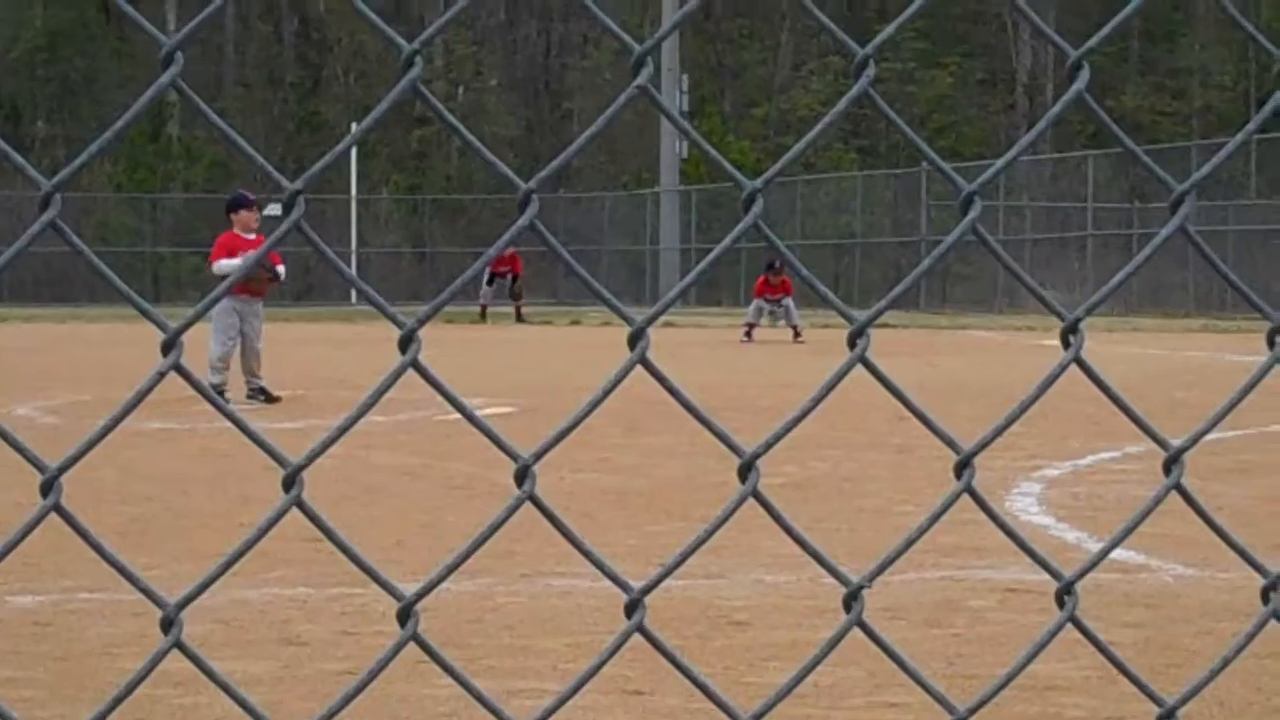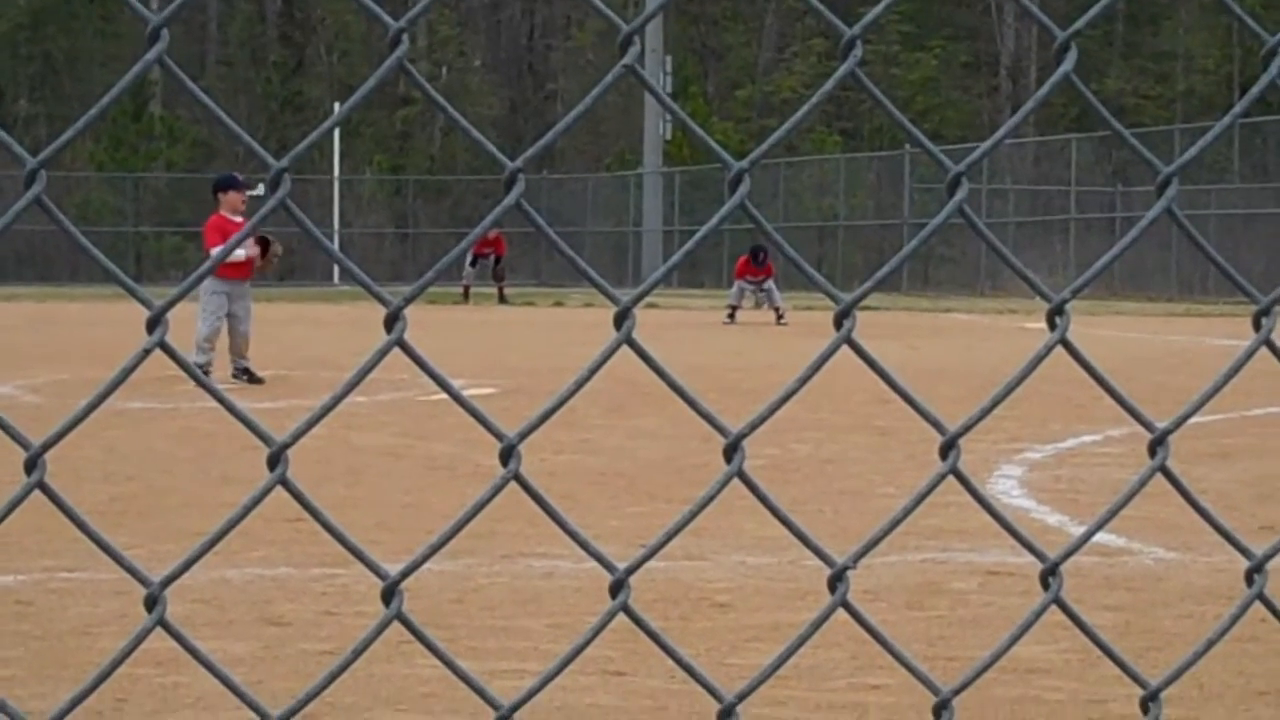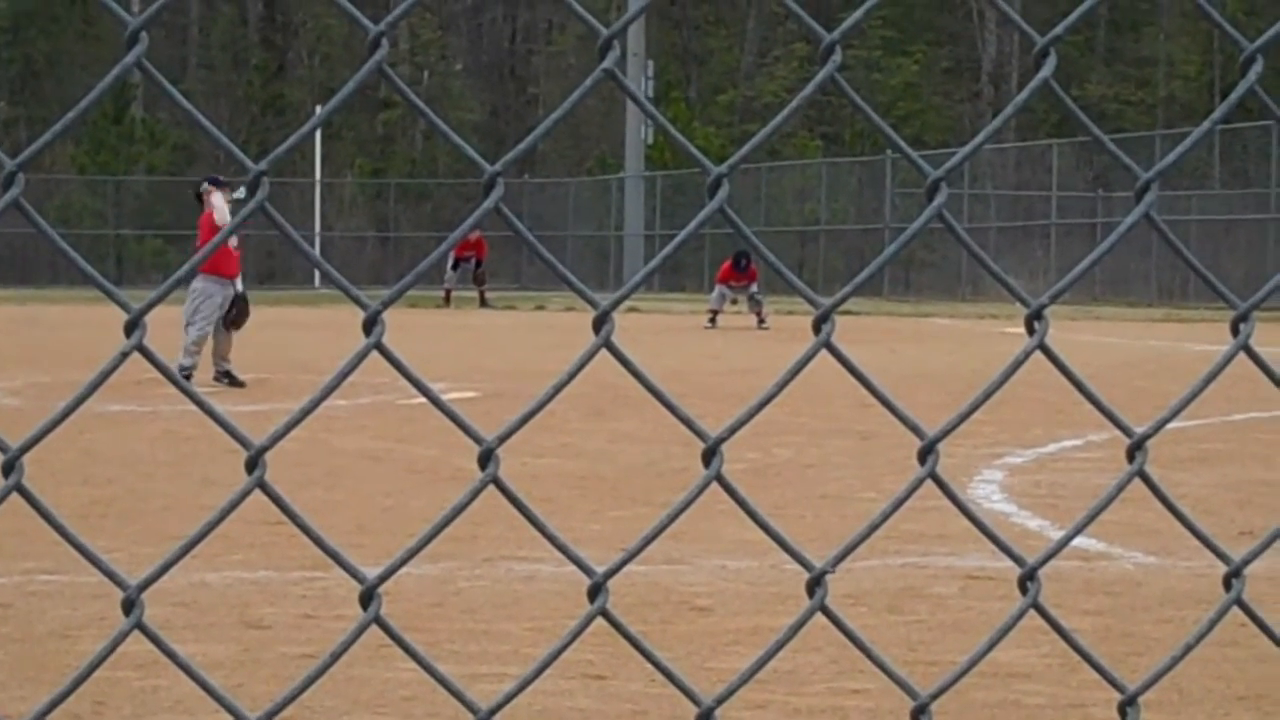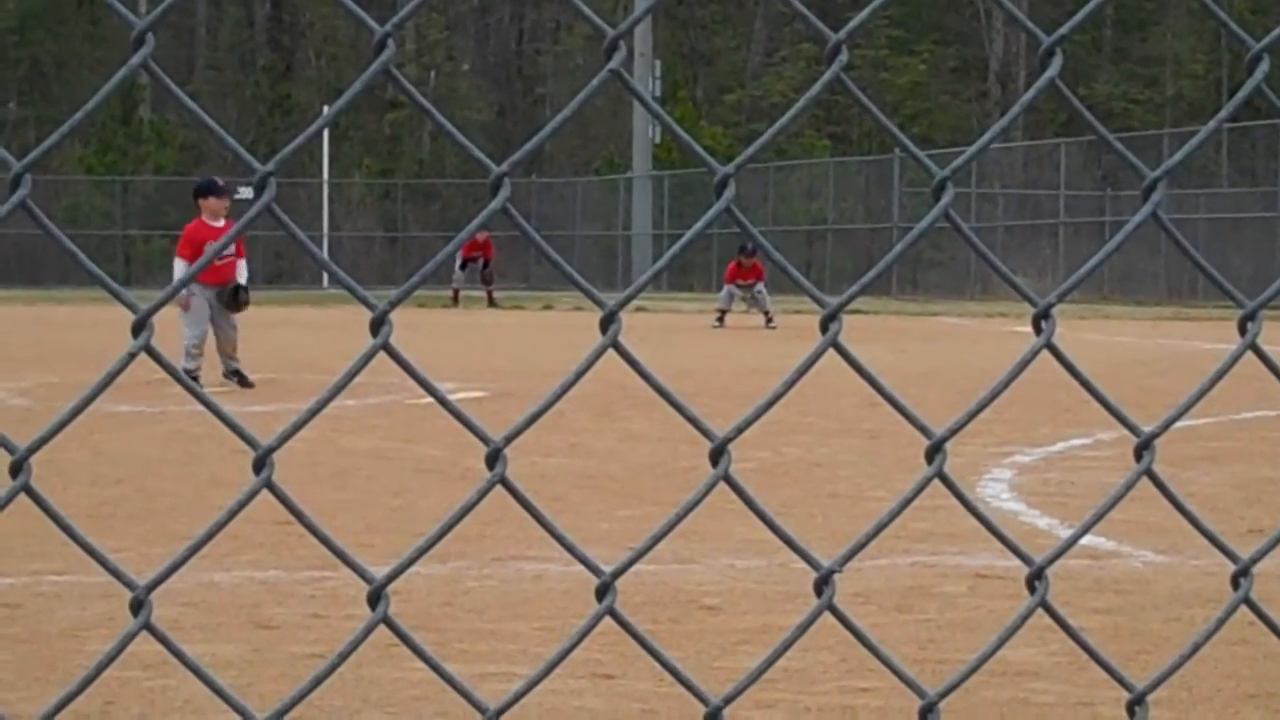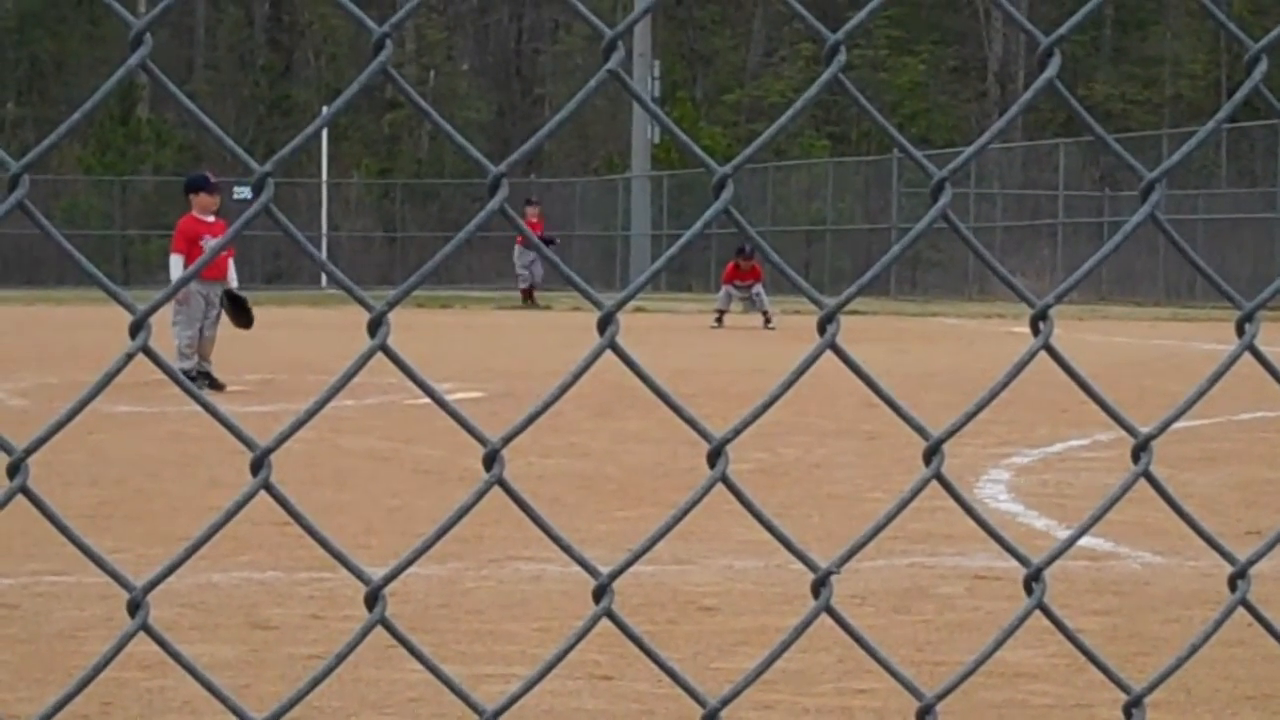
dt=1s
person 1, frame 1
left shoulder: (262, 242)
right shoulder: (225, 240)
left elbow: (280, 267)
right elbow: (217, 266)
left wrist: (273, 274)
right wrist: (243, 263)
left hip: (254, 302)
right hip: (229, 300)
left knee: (253, 346)
right knee: (224, 345)
left ankle: (255, 387)
right ankle: (216, 387)
person 1, frame 2
left shoulder: (246, 225)
right shoulder: (214, 223)
left elbow: (250, 252)
right elbow: (217, 252)
left wrist: (258, 254)
right wrist: (245, 254)
left hip: (242, 286)
right hip: (217, 284)
left knee: (242, 329)
right knee: (210, 327)
left ankle: (241, 368)
right ankle: (201, 369)
person 1, frame 3
right shoulder: (209, 220)
right elbow: (222, 219)
left wrist: (239, 289)
right wrist: (214, 194)
left hip: (227, 286)
right hip: (208, 285)
left knee: (225, 331)
right knee: (199, 330)
left ankle: (222, 370)
right ankle: (184, 371)
person 1, frame 4
left shoulder: (233, 228)
right shoulder: (193, 229)
left elbow: (240, 258)
right elbow: (180, 261)
left wrist: (241, 284)
right wrist: (181, 290)
left hip: (223, 291)
right hip: (198, 290)
left knee: (229, 331)
right knee: (196, 332)
left ankle: (232, 369)
right ankle: (190, 373)
person 1, frame 5
left shoulder: (222, 225)
right shoulder: (186, 225)
left elbow: (228, 257)
right elbow: (176, 256)
left wrist: (233, 285)
left hip: (217, 286)
right hip: (194, 285)
left knee: (209, 331)
right knee: (189, 330)
left ankle: (204, 370)
right ankle: (186, 372)
